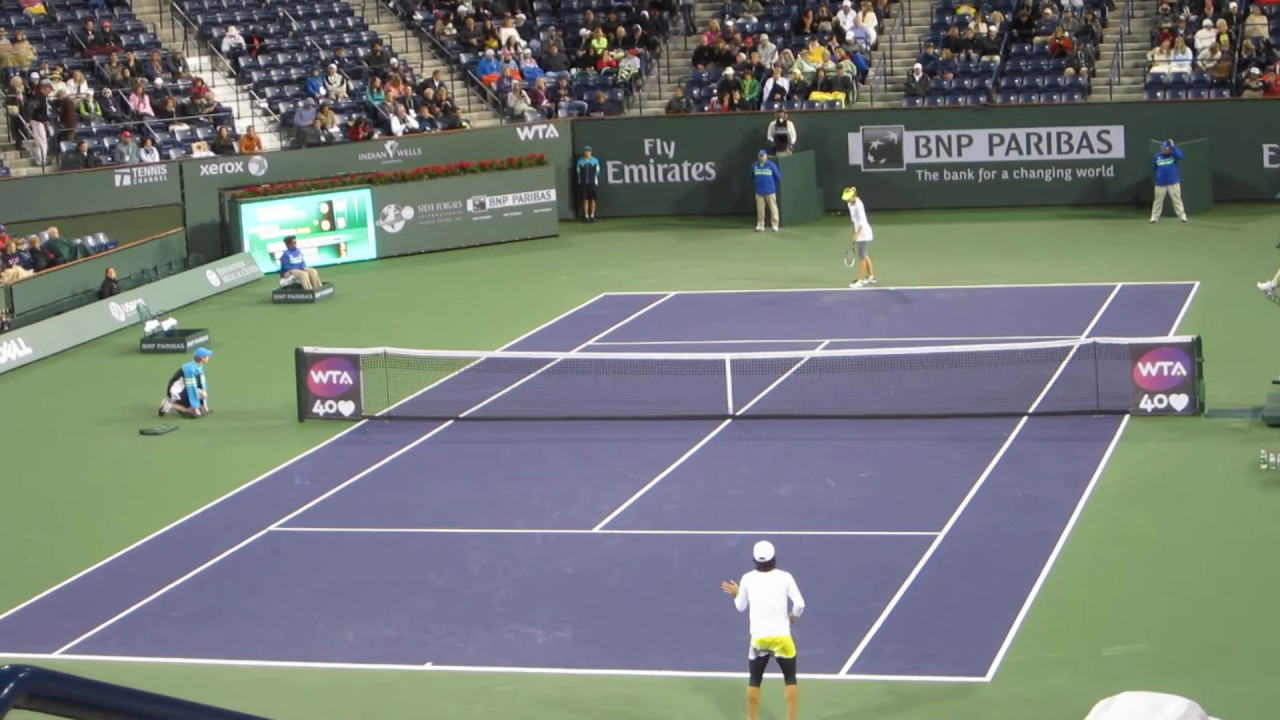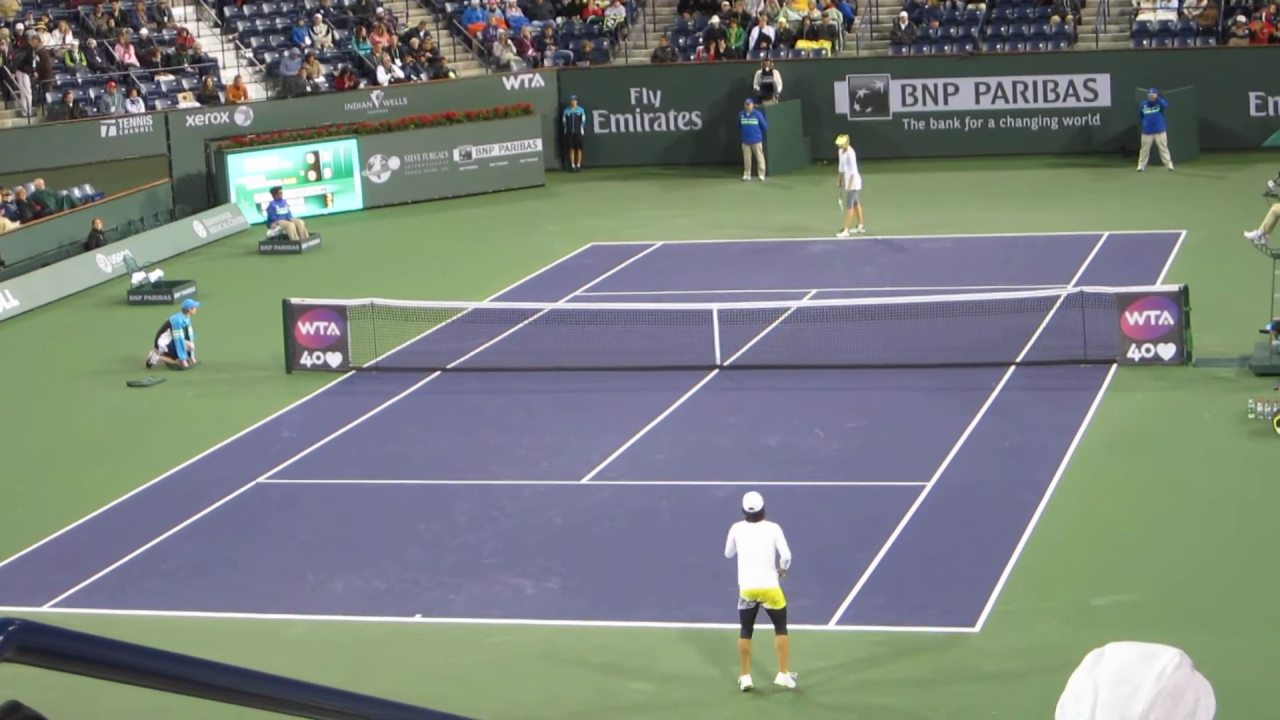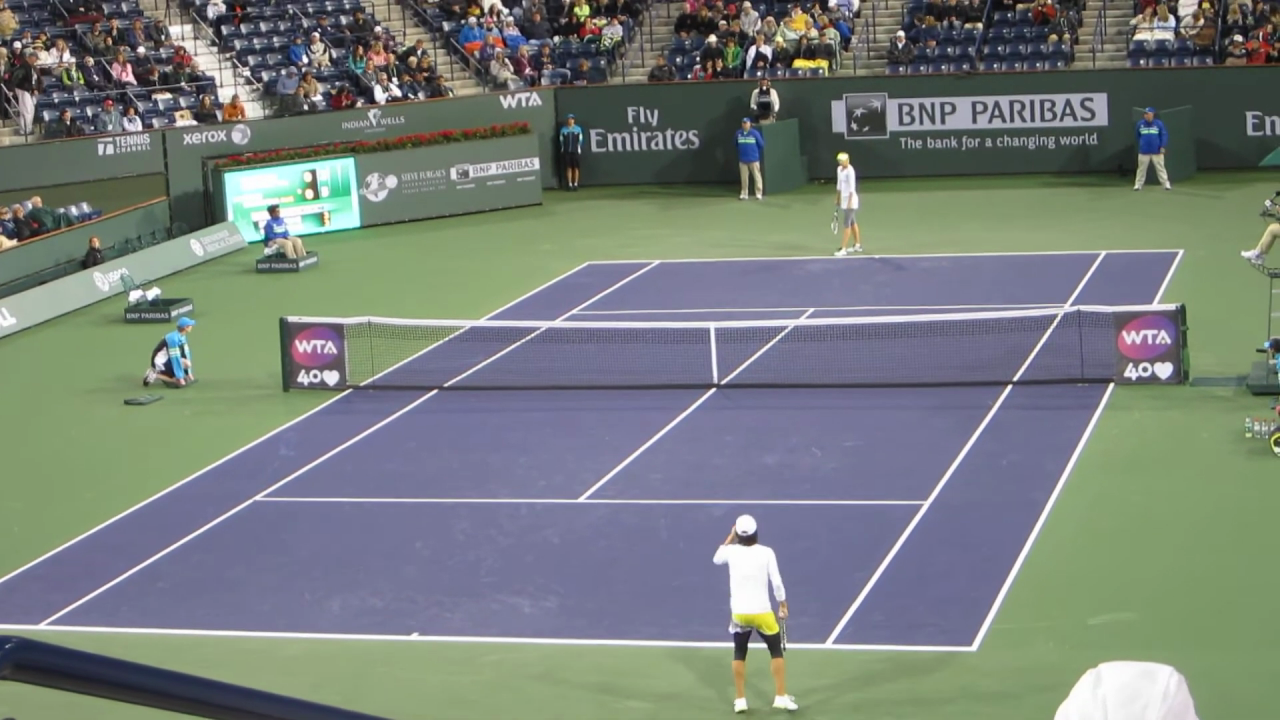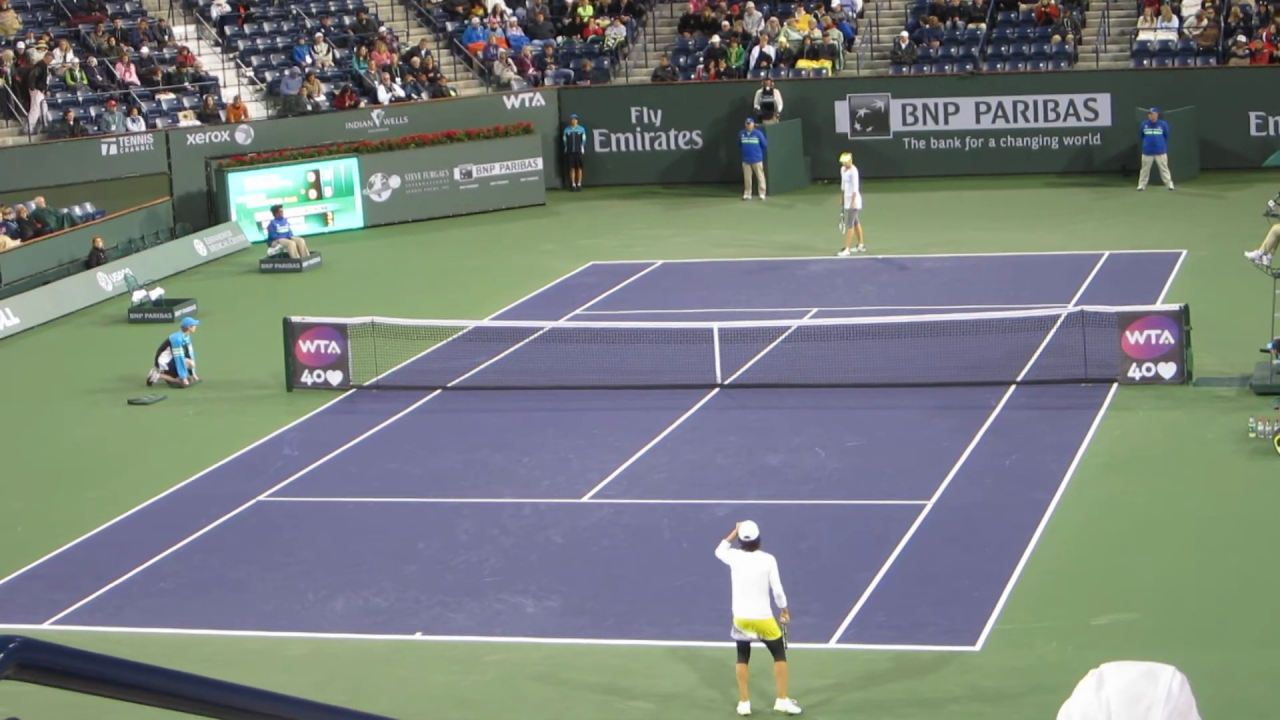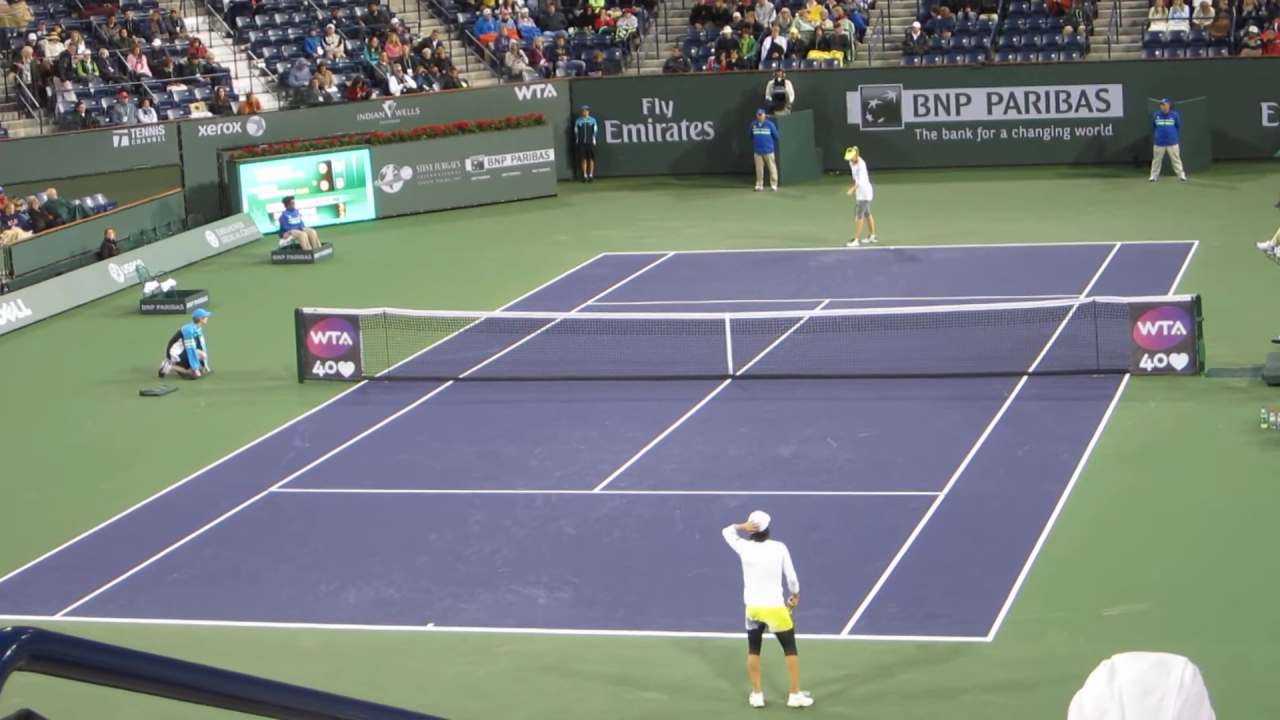
dt=0.7s
person 1, frame 1
left shoulder: (747, 579)
right shoulder: (785, 577)
left elbow: (741, 607)
right elbow: (800, 604)
left wrist: (737, 594)
right wrist: (793, 615)
left hip: (759, 638)
right hip: (782, 637)
left knee: (754, 681)
right knee: (790, 680)
person 1, frame 2
left shoulder: (737, 529)
right shoulder: (773, 529)
left elbow: (728, 553)
right elbow: (786, 556)
right wrist: (781, 569)
left hip: (747, 590)
right hip: (770, 589)
left knee: (745, 632)
right knee: (781, 629)
left ankle: (745, 676)
right ankle: (783, 674)
person 1, frame 3
left shoulder: (731, 551)
right shoulder: (766, 553)
left elbow: (716, 559)
right elbow: (776, 582)
left wrist: (731, 536)
right wrist: (783, 605)
left hip: (739, 613)
right hip: (762, 612)
left knee: (739, 655)
right knee: (776, 651)
left ankle: (740, 699)
right ankle: (781, 697)
person 1, frame 4
left shoulder: (734, 557)
right shoulder: (768, 560)
left elbow: (719, 551)
right elbow: (778, 590)
left wrist: (735, 533)
right wrist: (785, 612)
left hip: (741, 618)
right hip: (763, 619)
left knee: (742, 657)
right knee: (779, 655)
left ankle: (744, 703)
right ankle: (783, 700)
person 1, frame 5
left shoulder: (744, 548)
right shoulder: (780, 548)
left elbow: (727, 531)
right elbow: (791, 577)
left wrist: (743, 526)
right wrist: (795, 596)
left hip: (754, 609)
right hip: (776, 608)
left knee: (753, 650)
right knee: (790, 649)
left ankle: (757, 694)
right ankle: (796, 694)
